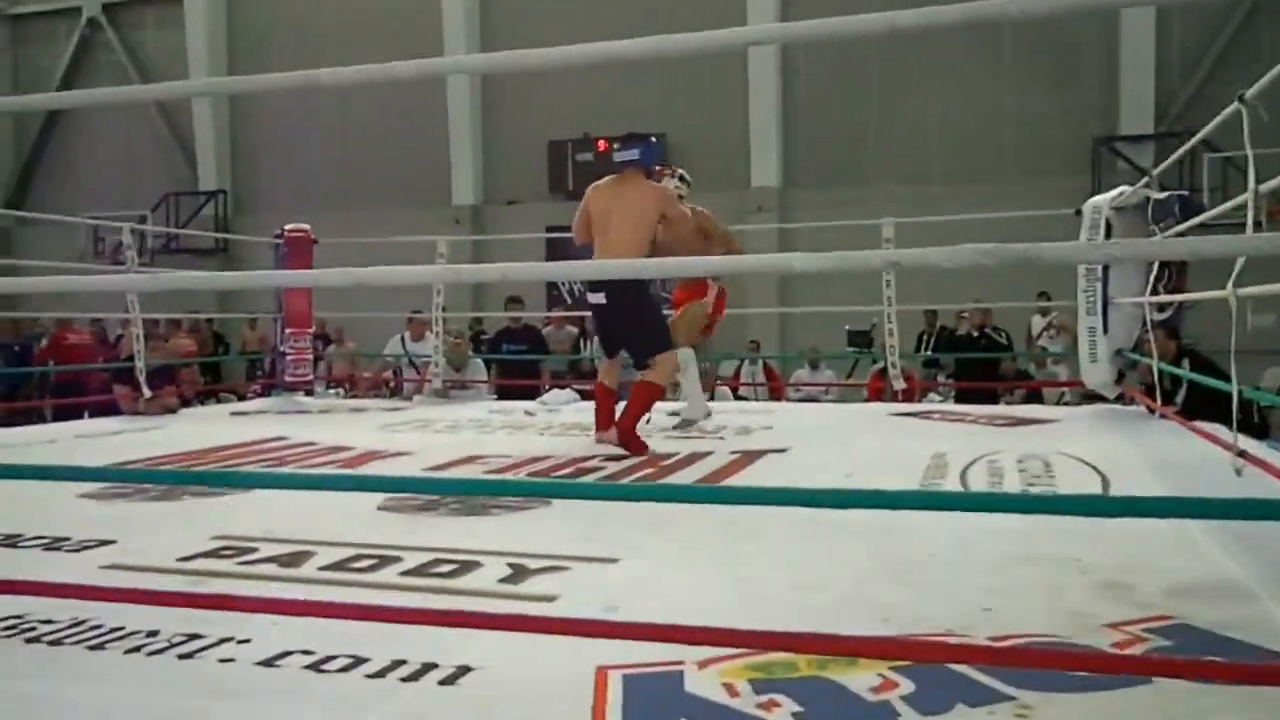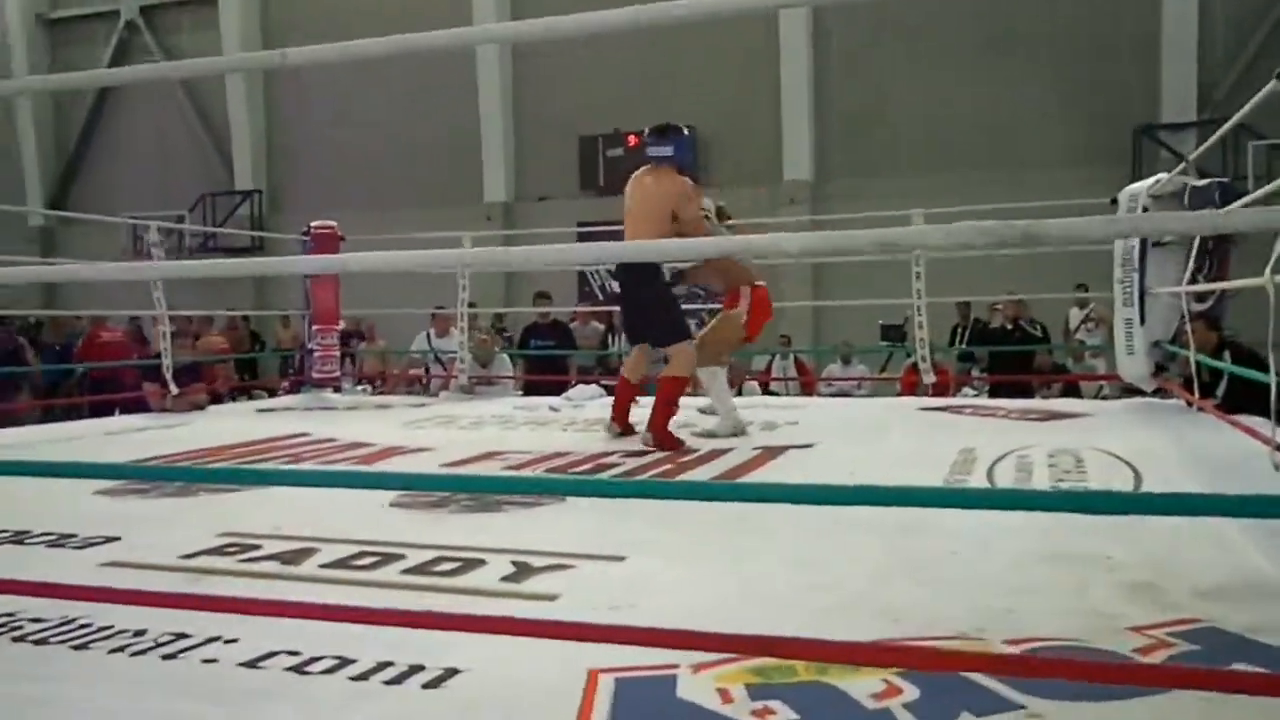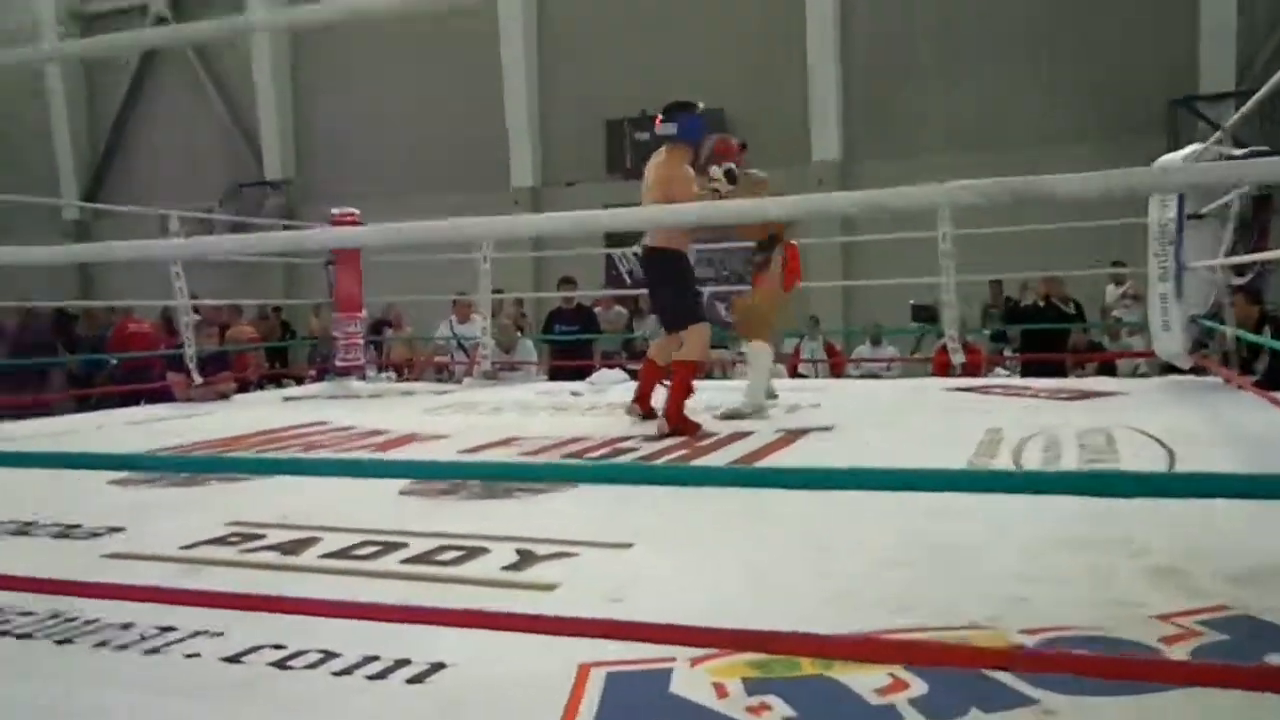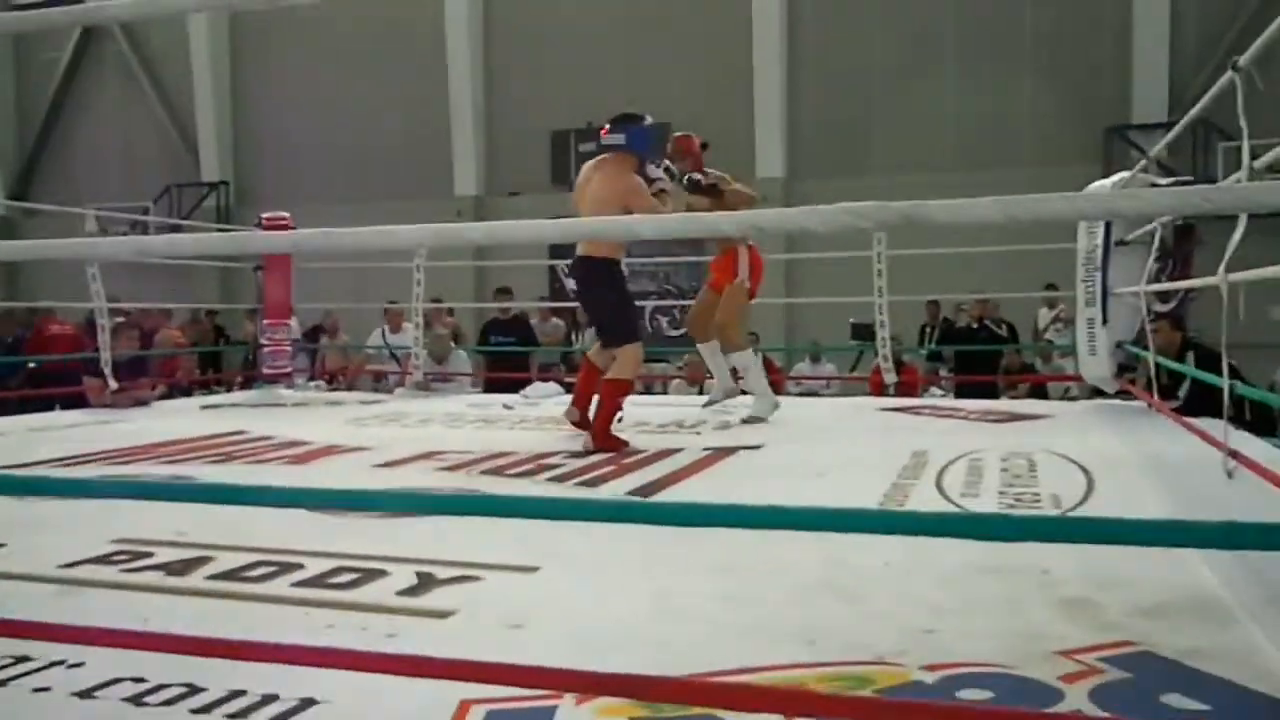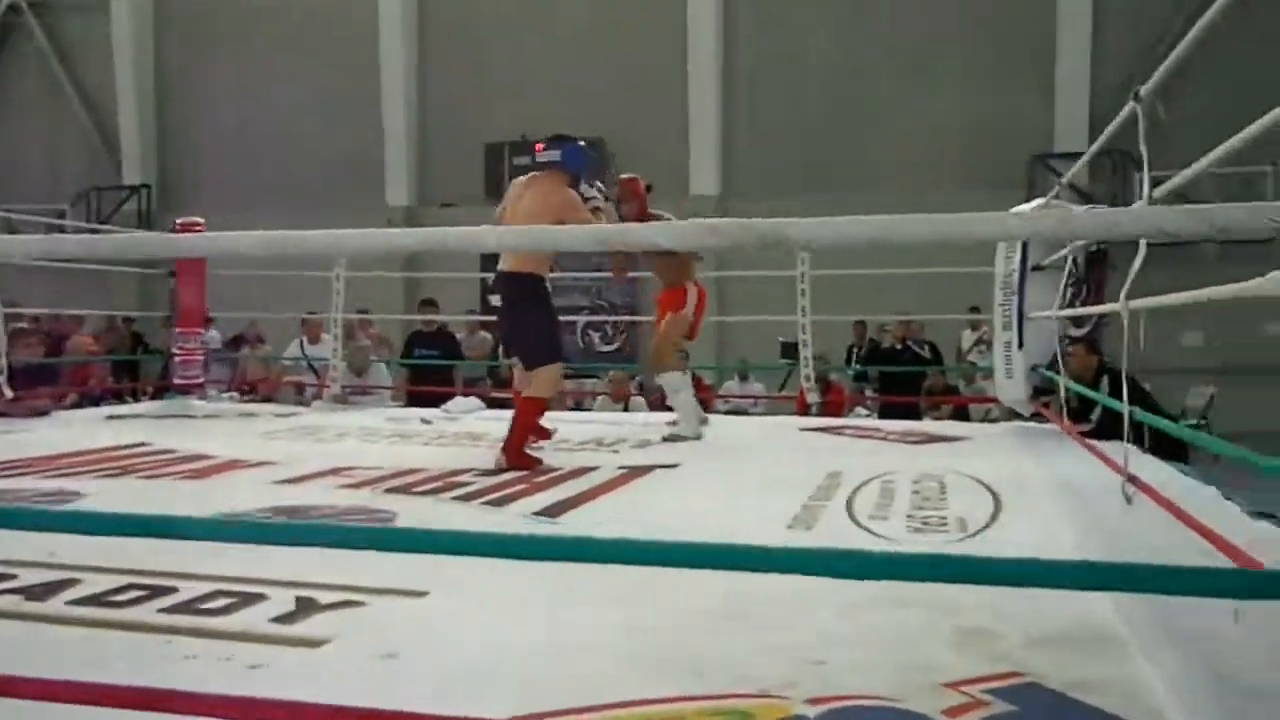
dt=0.2s
person 1, frame 1
left shoulder: (596, 190)
right shoulder: (658, 194)
left elbow: (581, 237)
right elbow: (687, 228)
left hip: (600, 289)
right hip: (628, 287)
left knee: (613, 358)
right knee: (664, 360)
left ankle: (607, 426)
right ankle: (625, 428)
person 1, frame 2
left shoulder: (638, 179)
right shoulder: (679, 186)
right elbow: (699, 233)
right wrist: (702, 216)
left hip: (629, 273)
right hip: (642, 275)
left knee: (642, 349)
right knee: (684, 352)
left ankle: (619, 419)
right ankle: (657, 430)
person 1, frame 3
left shoulder: (664, 160)
right shoulder: (676, 172)
left wrist: (713, 185)
right wrist: (719, 189)
left hip: (660, 256)
right hip: (664, 259)
left knee: (673, 334)
right knee: (697, 336)
left ankle: (640, 402)
right ankle: (672, 417)
person 1, frame 4
left shoulder: (591, 167)
right shoulder: (629, 183)
right elbow: (664, 219)
right wrist: (662, 186)
left hip: (585, 265)
right hip: (601, 270)
left knee: (609, 341)
right knee: (630, 353)
left ankle: (579, 407)
right ankle: (599, 432)
person 1, frame 5
left shoulder: (520, 184)
right shoulder: (563, 197)
left elbow: (501, 218)
right wrist: (592, 208)
left hip: (505, 282)
right hip: (526, 286)
left knee: (529, 361)
right knee: (548, 373)
left ankle: (528, 426)
right ankle: (513, 448)
person 2, frame 1
left shoulder: (695, 215)
left elbow: (732, 247)
left hip: (705, 291)
right hip: (688, 293)
left knee: (675, 334)
right knee: (675, 342)
left ankle: (696, 405)
right ankle: (695, 402)
person 2, frame 2
left shoulder: (708, 233)
right shoulder: (714, 229)
left hip: (749, 299)
right hip: (746, 298)
left knee: (703, 351)
right knee: (709, 345)
left ankle: (728, 421)
right ankle: (722, 403)
person 2, frame 3
left shoulder: (752, 181)
right shoulder: (745, 185)
left hip: (780, 257)
right hip: (770, 256)
left knee: (756, 323)
right knee: (743, 315)
left ankle: (754, 399)
right ankle: (763, 386)
person 2, frame 4
left shoulder: (716, 181)
right shoulder: (695, 191)
left elbow: (750, 200)
left wrist: (715, 189)
left hip: (740, 257)
right hip: (725, 259)
left knee: (726, 327)
right knee: (696, 322)
left ankle: (765, 399)
right ankle: (725, 384)
person 2, frame 5
left shoulder: (664, 223)
left elbow: (696, 252)
right elbow: (619, 271)
left wrist: (665, 246)
left hip: (687, 293)
right hip: (668, 295)
left knee: (661, 353)
right knee: (661, 358)
left ankle: (691, 424)
right ankle: (694, 412)
